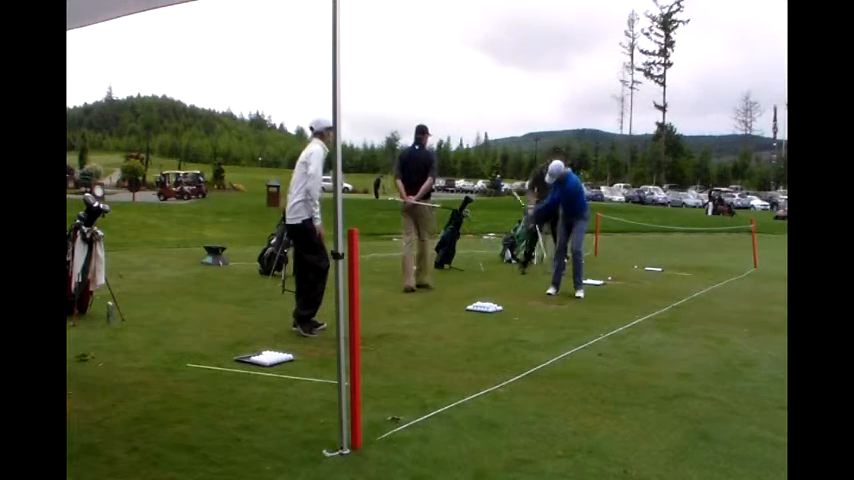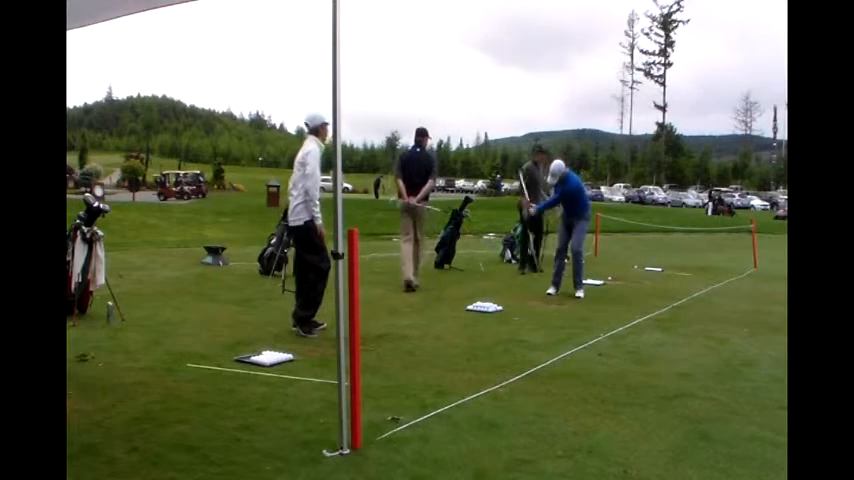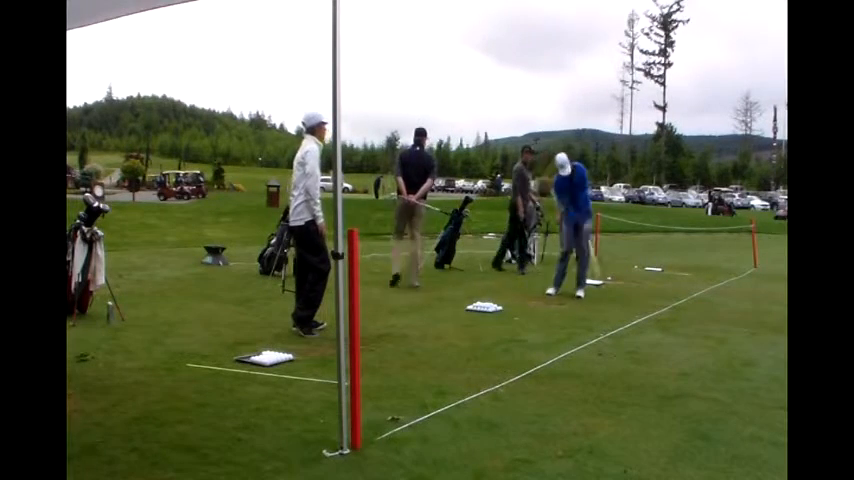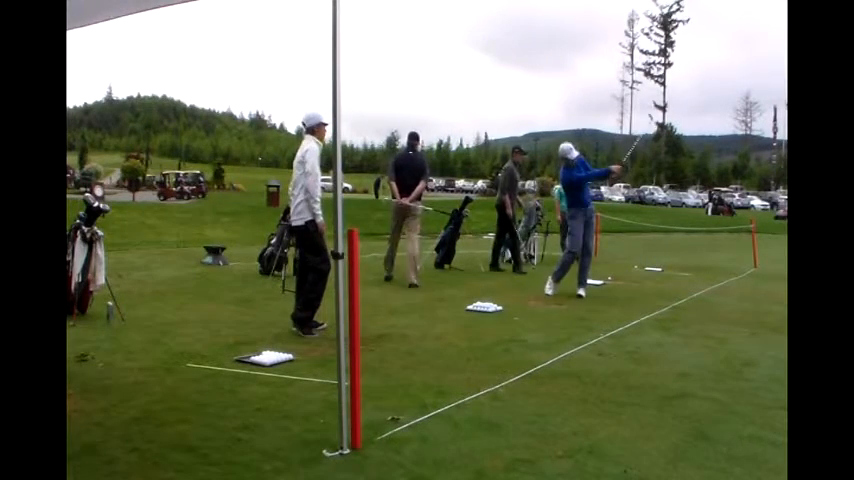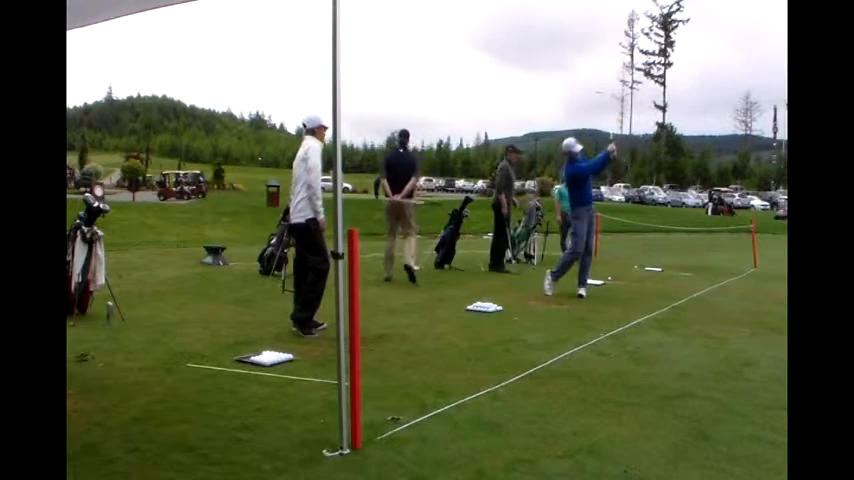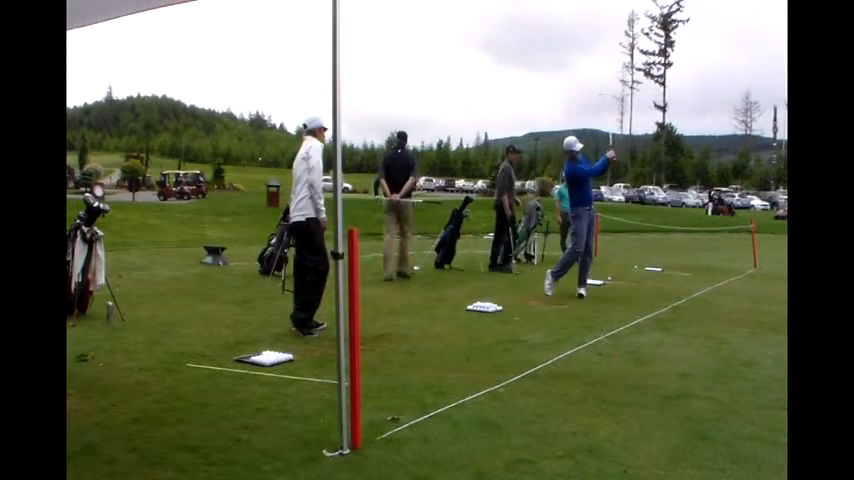
dt=0.3s
person 1, frame 1
left shoulder: (310, 150)
right shoulder: (317, 150)
right elbow: (312, 187)
right wrist: (317, 220)
left hip: (295, 217)
right hip: (303, 217)
left knee: (305, 266)
right knee: (319, 264)
left ankle: (303, 317)
right ankle: (303, 316)
person 1, frame 2
left shoulder: (306, 149)
right shoulder: (313, 149)
right elbow: (310, 187)
right wrist: (318, 219)
left hip: (296, 218)
right hip: (305, 218)
left knee: (305, 267)
right knee: (320, 265)
left ankle: (302, 317)
right ankle: (303, 318)
person 1, frame 3
left shoulder: (305, 148)
right shoulder: (312, 149)
right elbow: (311, 186)
right wrist: (319, 218)
left hip: (297, 218)
right hip: (306, 218)
left knee: (306, 267)
right knee: (320, 266)
left ankle: (303, 317)
right ankle: (303, 318)
person 1, frame 4
left shoulder: (304, 148)
right shoulder: (311, 148)
right elbow: (311, 185)
right wrist: (319, 217)
left hip: (299, 217)
right hip: (307, 218)
left knee: (307, 267)
right knee: (320, 266)
left ankle: (303, 317)
right ankle: (302, 318)
person 1, frame 5
left shoulder: (304, 148)
right shoulder: (313, 147)
right elbow: (313, 183)
right wrist: (320, 215)
left hip: (298, 217)
right hip: (307, 216)
left knee: (305, 266)
right knee: (319, 265)
left ankle: (302, 317)
right ankle: (302, 318)
person 1, frame 6
left shoulder: (303, 150)
right shoulder: (314, 146)
right elbow: (314, 181)
right wrist: (322, 214)
left hip: (298, 216)
right hip: (308, 216)
left knee: (304, 267)
right knee: (318, 266)
left ankle: (302, 317)
right ankle: (302, 318)
person 2, frame 1
left shoulder: (404, 154)
right shoulder: (429, 155)
left elbow: (397, 178)
right elbow: (430, 180)
left wrist: (405, 197)
right wrist: (417, 197)
left hip: (407, 203)
right hip: (423, 202)
left knee: (408, 241)
right knee: (424, 240)
left ankle: (408, 283)
right ankle: (423, 279)
person 2, frame 2
left shoulder: (404, 156)
right shoulder: (430, 158)
left elbow: (398, 179)
right elbow: (431, 182)
left wrist: (406, 198)
right wrist: (417, 199)
left hip: (405, 202)
right hip: (421, 203)
left knee: (406, 239)
right knee: (417, 240)
left ankle: (408, 276)
right ankle: (414, 278)
person 2, frame 3
left shoulder: (403, 155)
right shoulder: (429, 158)
left elbow: (398, 177)
right elbow: (430, 181)
left wrist: (405, 195)
right wrist: (416, 197)
left hip: (403, 199)
right hip: (419, 202)
left knee: (398, 235)
right knee: (416, 239)
left ankle: (396, 271)
right ankle: (414, 279)
person 2, frame 4
left shoulder: (397, 159)
right shoulder: (422, 161)
left elbow: (391, 180)
right elbow: (423, 183)
left wrist: (398, 198)
right wrist: (410, 199)
left hip: (397, 203)
right hip: (414, 203)
left knee: (393, 238)
right knee: (413, 239)
left ankle: (389, 272)
right ankle: (412, 278)
person 2, frame 5
left shoulder: (389, 157)
right shoulder: (412, 158)
left elbow: (383, 179)
right elbow: (414, 180)
left wrist: (391, 195)
right wrist: (401, 195)
left hip: (390, 201)
right hip: (407, 200)
left knee: (390, 236)
right knee: (409, 234)
left ankle: (388, 273)
right ankle: (409, 263)
person 2, frame 6
left shoulder: (387, 157)
right shoulder: (410, 158)
left elbow: (382, 179)
right elbow: (412, 179)
left wrist: (389, 195)
right wrist: (400, 195)
left hip: (389, 200)
right hip: (405, 200)
left knee: (389, 235)
right knee: (405, 235)
left ankle: (389, 272)
right ankle: (402, 269)
person 3, frame 1
left shoulder: (571, 185)
right shoulder: (558, 177)
left elbow: (553, 202)
right elbow: (552, 197)
left wrist: (536, 211)
right wrist: (538, 211)
left hip: (579, 216)
right hip: (565, 215)
left knee: (575, 249)
right knee: (560, 248)
left ankle: (579, 287)
right ankle: (555, 285)
person 3, frame 2
left shoulder: (571, 185)
right shoulder: (556, 178)
left elbow: (554, 201)
right elbow: (555, 198)
left wrist: (537, 210)
right wrist: (539, 207)
left hip: (581, 216)
right hip: (567, 215)
left knee: (575, 249)
right knee: (561, 249)
left ankle: (579, 287)
right ankle: (555, 285)
person 3, frame 3
left shoulder: (580, 169)
right shoulder: (558, 181)
left elbow: (583, 195)
right elbow: (566, 205)
left wrist: (586, 219)
right wrist: (579, 222)
left hip: (584, 213)
right hip: (569, 215)
left knee: (583, 250)
right knee: (566, 250)
left ankle: (580, 286)
right ankle: (556, 285)
person 3, frame 4
left shoulder: (579, 160)
right shoulder: (567, 175)
left elbow: (592, 173)
right elbow: (589, 177)
left wrist: (609, 171)
right wrist: (608, 170)
left hip: (588, 210)
right hip: (575, 212)
left knee: (587, 250)
right knee: (573, 249)
left ankle: (581, 285)
right ankle: (554, 278)
person 3, frame 5
left shoulder: (579, 158)
right shoulder: (572, 170)
left elbow: (595, 169)
right elbow: (592, 167)
left wrist: (608, 156)
right wrist: (607, 152)
left hip: (589, 209)
right hip: (579, 211)
left knee: (588, 250)
right knee: (576, 249)
left ankle: (582, 285)
right ankle: (553, 275)
person 3, frame 6
left shoulder: (581, 158)
right shoulder: (570, 168)
left elbow: (594, 171)
right elbow: (592, 171)
left wrist: (608, 160)
right wrist: (606, 158)
left hip: (589, 209)
right hip: (578, 211)
left knee: (588, 250)
right knee: (577, 248)
left ankle: (582, 285)
right ankle: (553, 275)
person 4, frame 1
right shoulder: (541, 169)
right elbow: (530, 187)
right wrist: (531, 202)
left knee: (558, 238)
right knee: (533, 235)
right ankle: (524, 263)
person 4, frame 2
left shoulder: (541, 168)
right shoulder: (528, 168)
right elbow: (523, 190)
left wrist: (545, 197)
left knee: (539, 235)
right knee: (526, 236)
left ankle: (533, 263)
right ankle: (523, 264)
person 4, frame 3
left shoulder: (525, 168)
right shoulder: (519, 168)
right elbow: (516, 191)
left wrist: (531, 197)
right wrist: (520, 209)
left hip: (522, 206)
right hip: (517, 207)
left knee: (511, 236)
right knee: (522, 236)
left ankle: (497, 262)
right ankle: (521, 265)
person 4, frame 4
left shoulder: (514, 168)
right shoulder: (509, 168)
right elbow: (503, 189)
left wrist: (518, 200)
right wrist: (508, 207)
left hip: (507, 205)
right hip: (505, 206)
left knee: (501, 235)
right knee: (513, 235)
left ankle: (494, 264)
right ankle: (516, 266)
person 4, frame 5
left shoulder: (509, 167)
right shoulder: (504, 167)
right elbow: (499, 188)
left wrist: (512, 199)
right wrist: (504, 206)
left hip: (504, 205)
right hip: (501, 205)
left knee: (500, 235)
right knee: (502, 235)
left ankle: (495, 264)
right ankle: (497, 264)
person 4, frame 6
left shoulder: (509, 167)
right shoulder: (506, 168)
right elbow: (502, 190)
left wrist: (514, 198)
right wrist: (507, 207)
left hip: (507, 205)
right hip: (503, 206)
left knee: (509, 235)
right knee: (502, 235)
left ankle: (503, 263)
right ankle: (498, 264)
